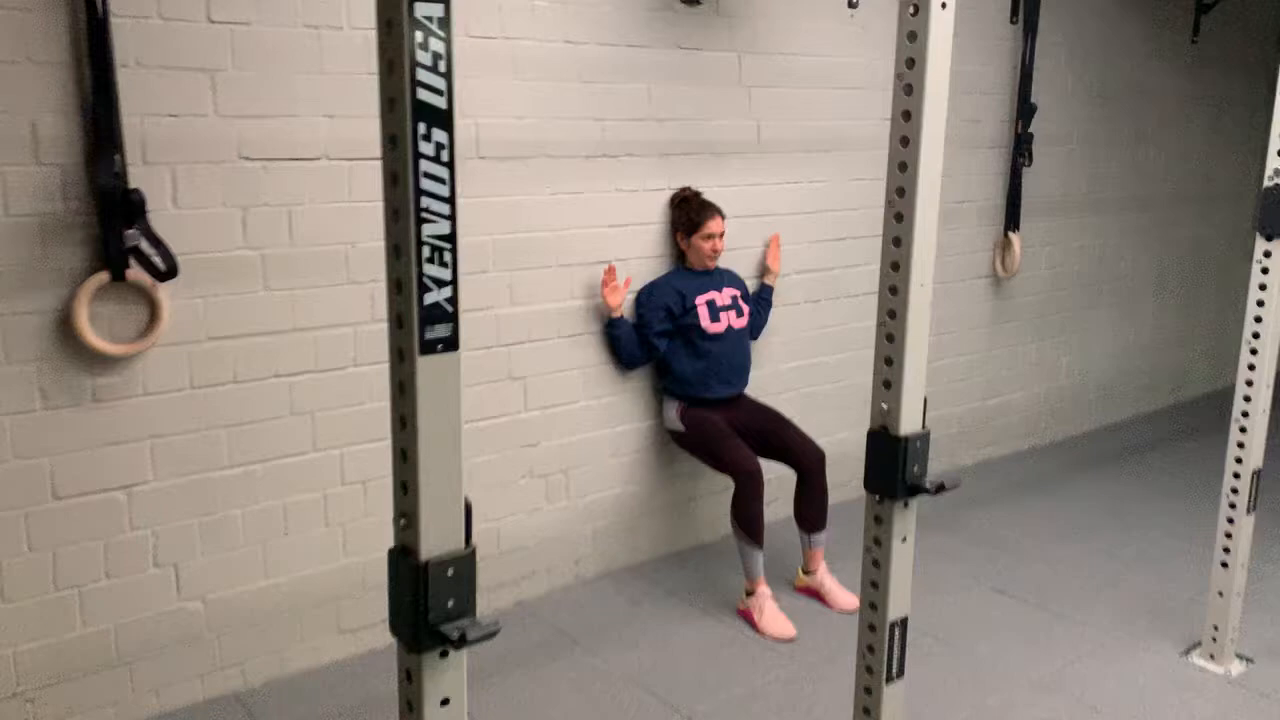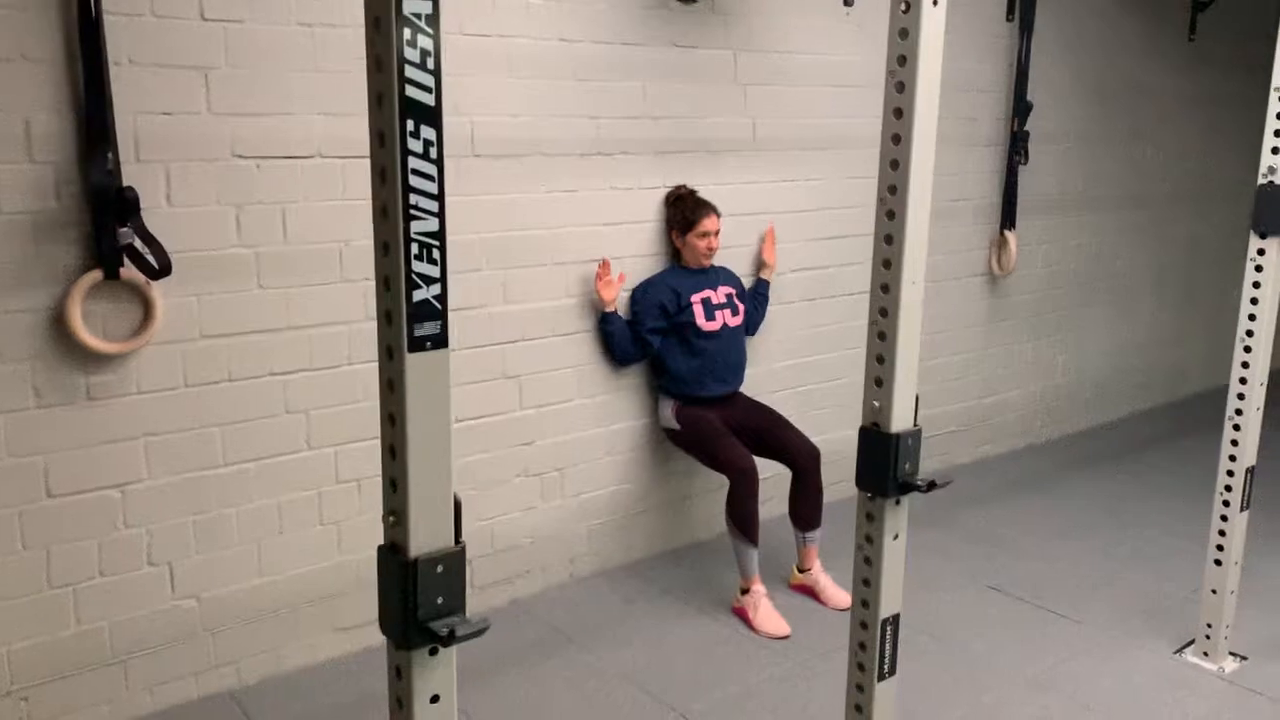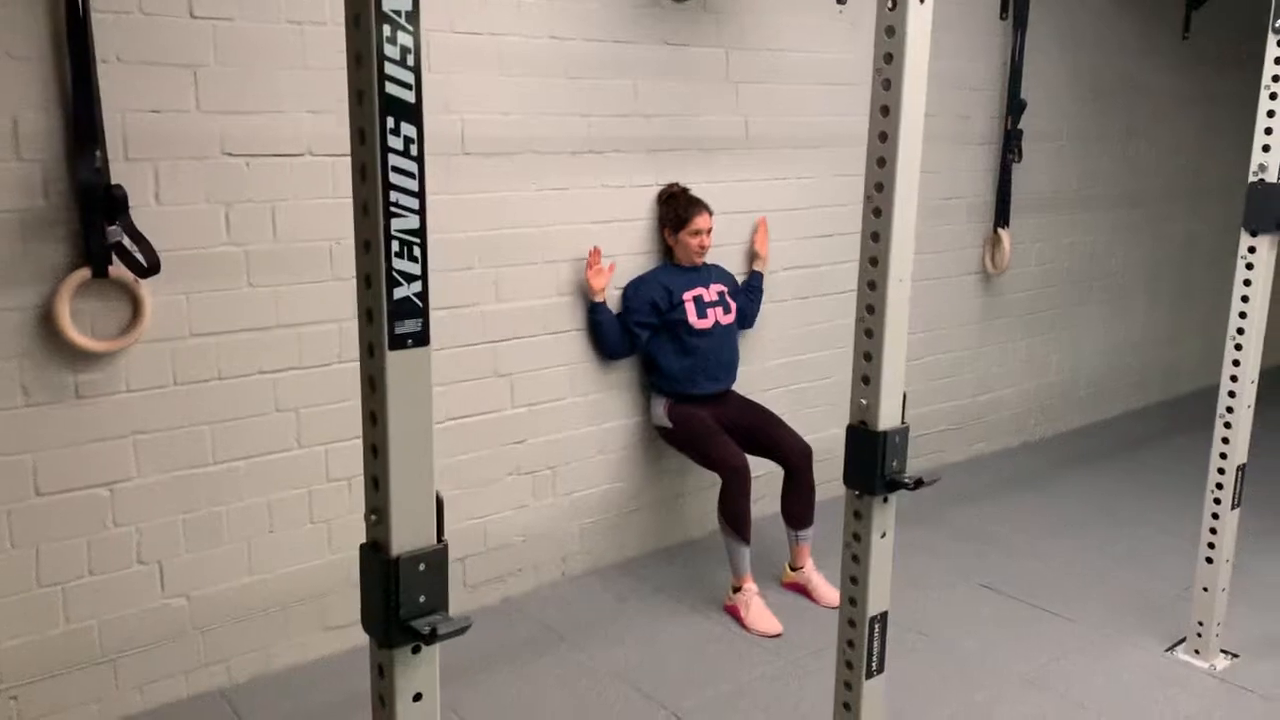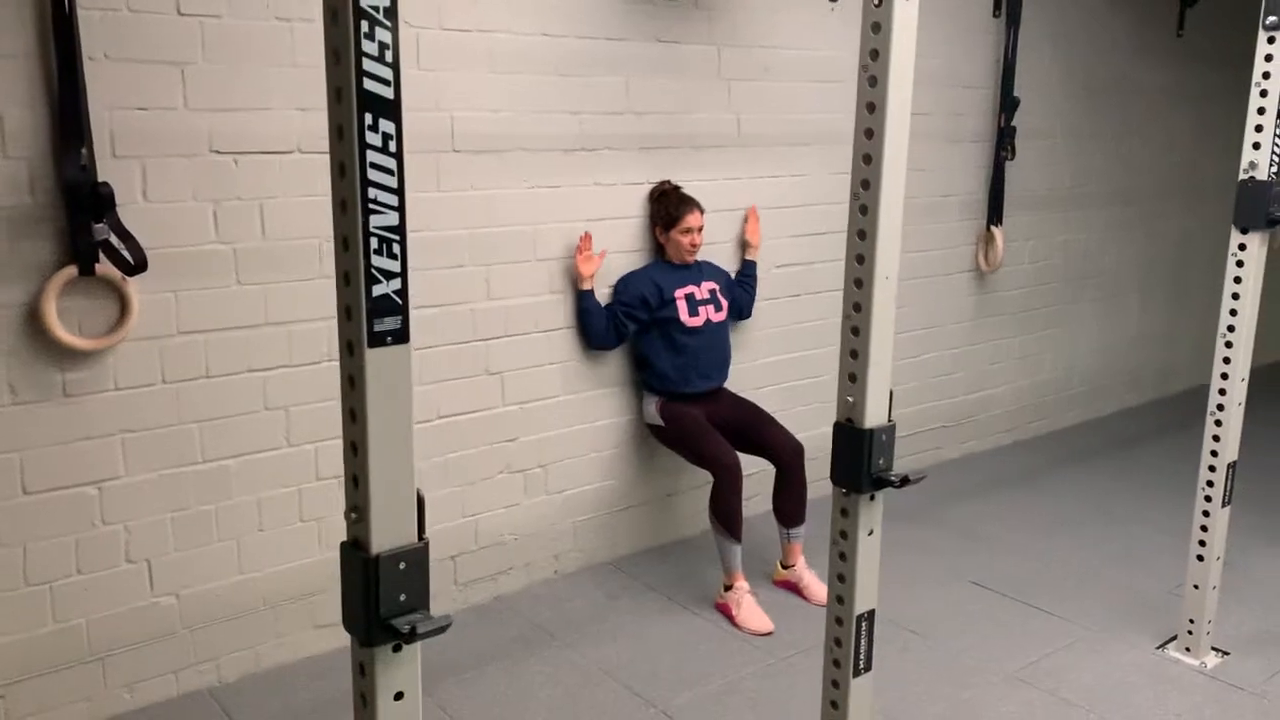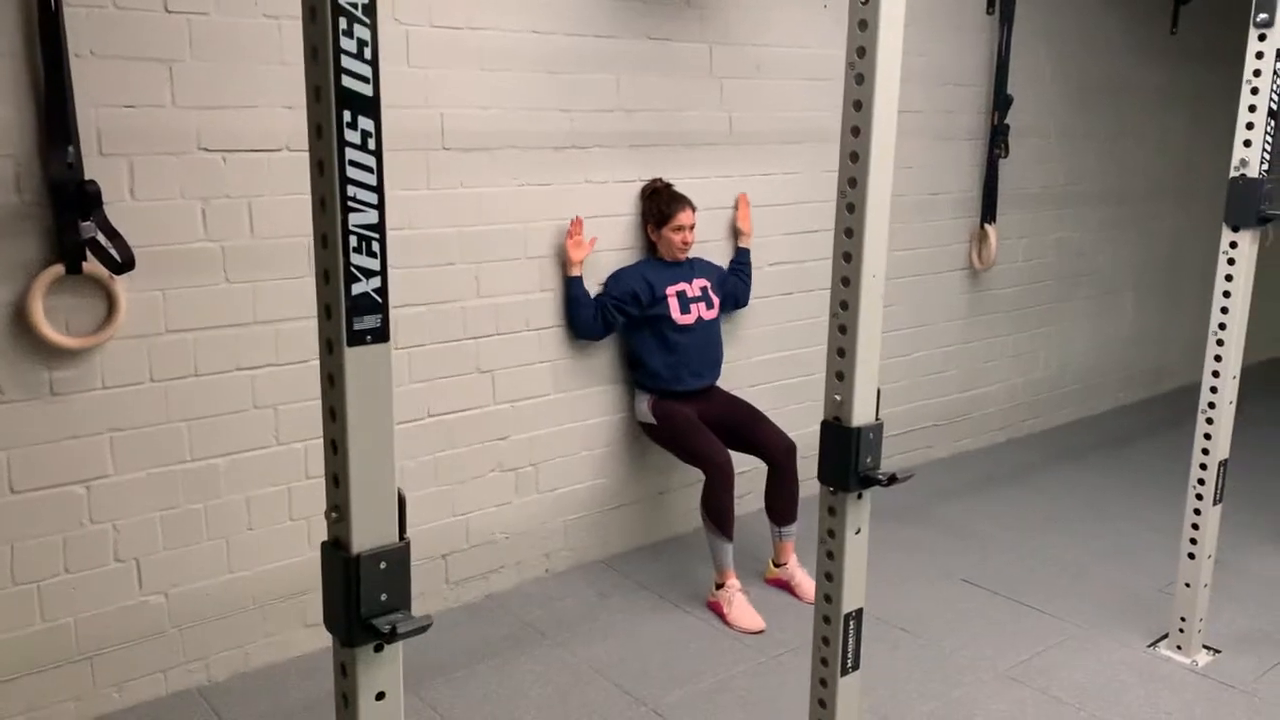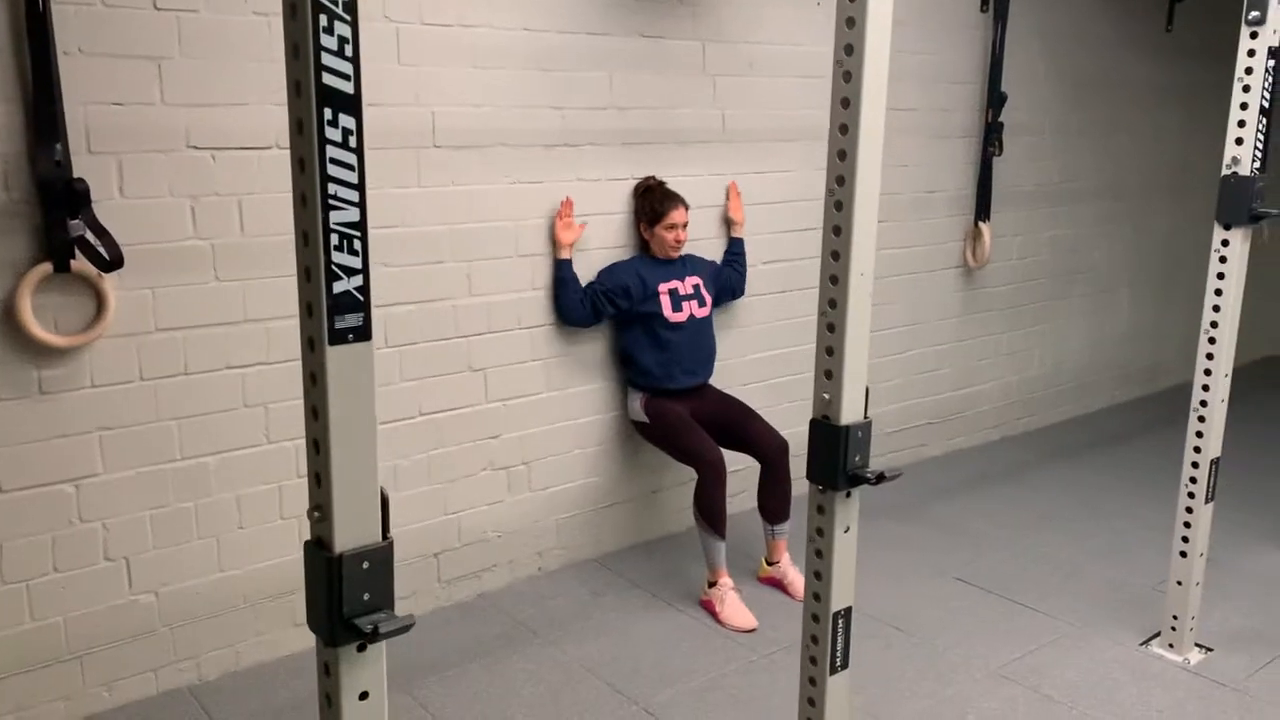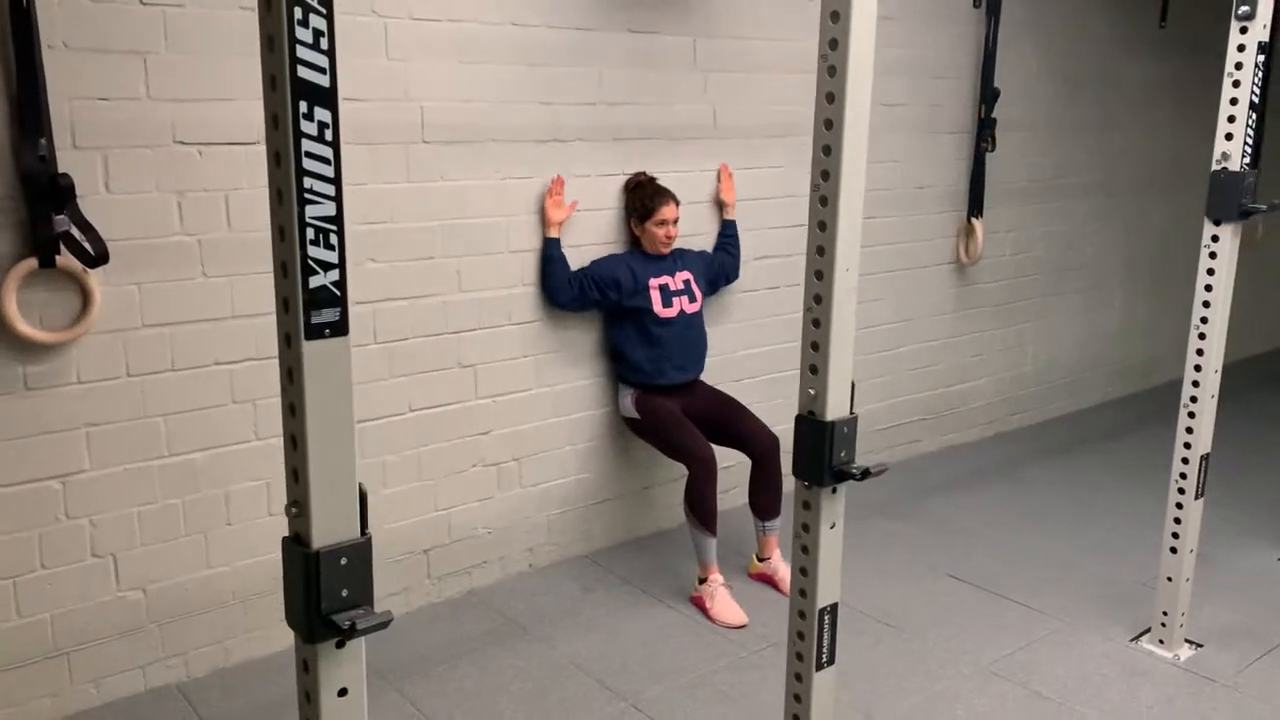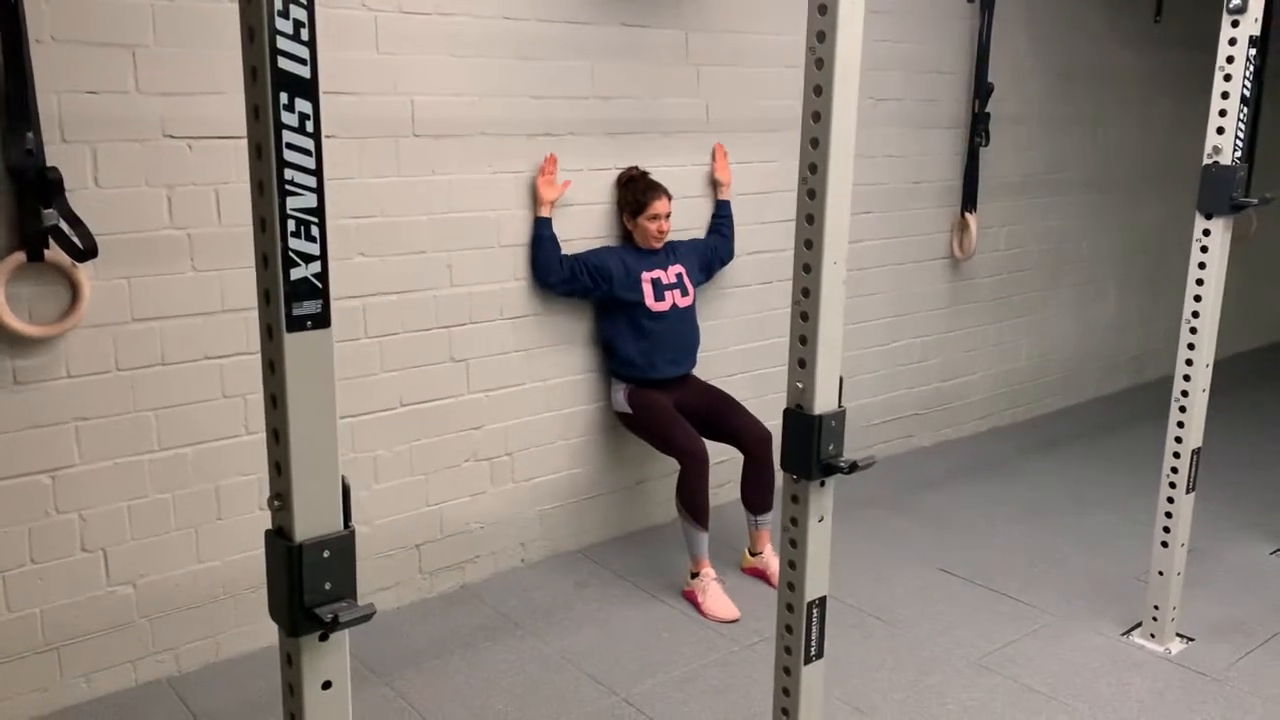
dt=0.2s
person 1, frame 1
left shoulder: (731, 281)
right shoulder: (664, 292)
right elbow: (635, 355)
left wrist: (769, 278)
right wrist: (616, 314)
left hip: (737, 403)
right hip: (691, 411)
left knee: (811, 457)
right knee: (748, 471)
left ankle: (814, 571)
right ankle: (756, 595)
person 1, frame 2
left shoulder: (726, 279)
right shoulder: (660, 290)
left elbow: (748, 323)
right elbow: (628, 351)
left wrist: (766, 272)
right wrist: (609, 308)
left hip: (732, 400)
right hip: (686, 409)
left knee: (806, 455)
right knee: (743, 469)
left ankle: (808, 569)
right ankle: (751, 594)
person 1, frame 3
left shoulder: (719, 277)
right shoulder: (652, 288)
left elbow: (745, 317)
right elbow: (616, 345)
left wrist: (759, 263)
right wrist: (598, 298)
left hip: (725, 399)
right hip: (678, 408)
left knee: (798, 453)
right knee: (735, 468)
left ankle: (800, 568)
right ankle: (743, 591)
person 1, frame 4
left shoulder: (712, 274)
right shoulder: (644, 284)
left elbow: (741, 306)
right elbow: (603, 335)
left wrist: (751, 252)
right wrist: (586, 285)
left hip: (717, 397)
right hip: (670, 406)
left knee: (790, 451)
right knee: (726, 466)
left ankle: (792, 565)
right ankle: (734, 590)
person 1, frame 5
left shoulder: (705, 271)
right shoulder: (635, 280)
left elbow: (738, 295)
right elbow: (588, 324)
left wrist: (743, 240)
right wrist: (574, 270)
left hip: (709, 394)
right hip: (662, 403)
left knee: (782, 449)
right knee: (718, 463)
left ankle: (784, 564)
right ankle: (725, 588)
person 1, frame 6
left shoulder: (699, 268)
right shoulder: (627, 277)
left elbow: (734, 283)
right elbow: (575, 309)
left wrist: (736, 229)
right wrist: (564, 252)
left hip: (701, 392)
right hip: (654, 401)
left knee: (775, 447)
right knee: (711, 462)
left ankle: (776, 562)
right ankle: (718, 586)
person 1, frame 7
left shoulder: (691, 262)
right shoulder: (619, 271)
left elbow: (728, 266)
right elbow: (563, 292)
left wrist: (728, 212)
right wrist: (553, 231)
left hip: (693, 389)
right hip: (645, 398)
left knee: (766, 444)
right knee: (701, 458)
left ankle: (767, 558)
right ankle: (708, 583)
person 1, frame 8
left shoulder: (684, 255)
right shoulder: (611, 264)
left elbow: (722, 247)
right elbow: (552, 273)
left wrist: (723, 192)
right wrist: (544, 210)
left hip: (686, 383)
right hip: (638, 392)
left knee: (758, 439)
right knee: (693, 453)
left ankle: (760, 552)
right ankle: (701, 577)
